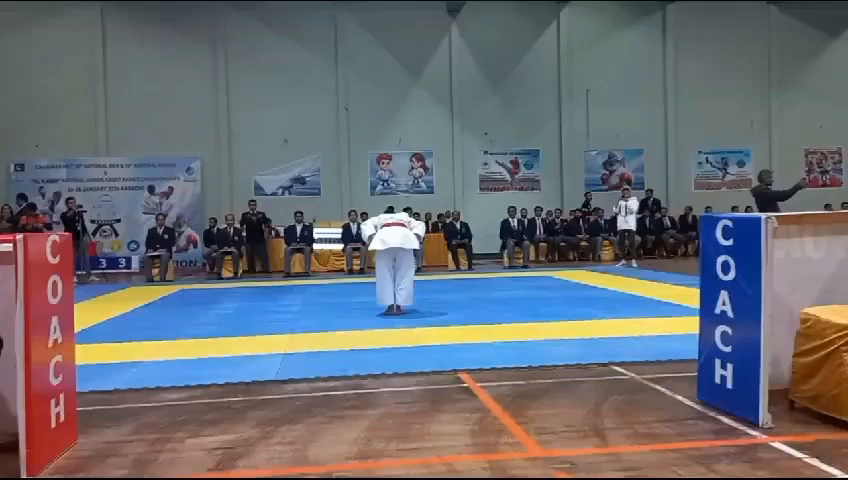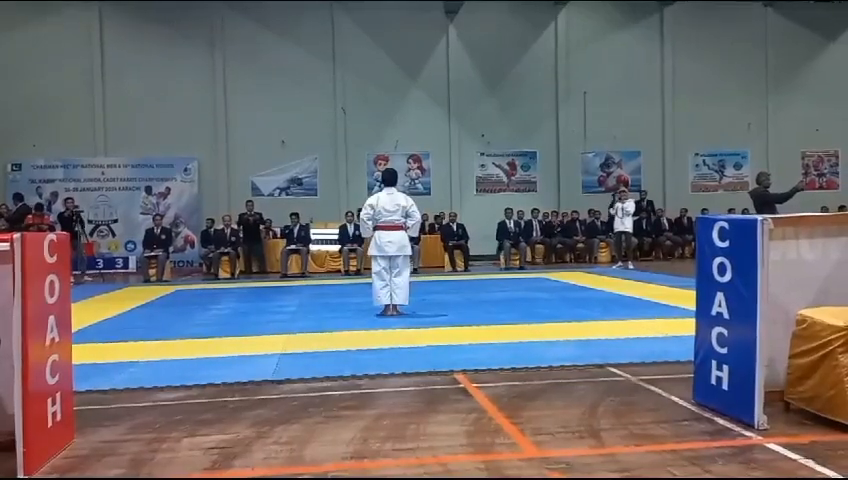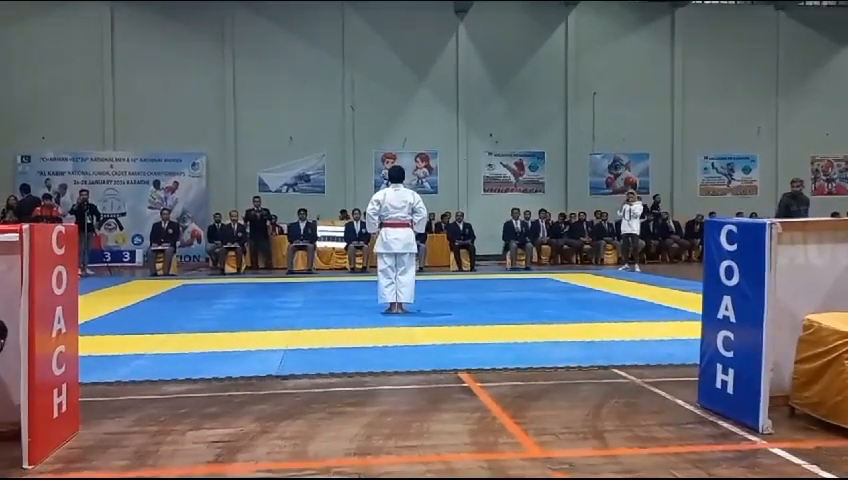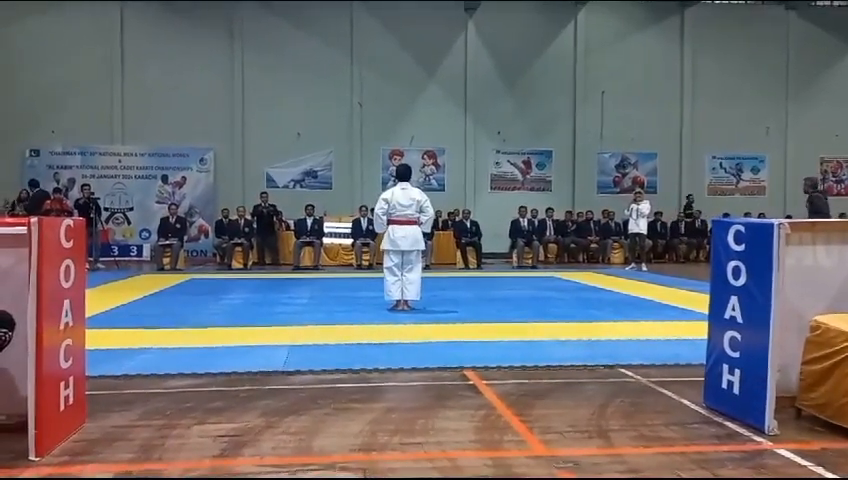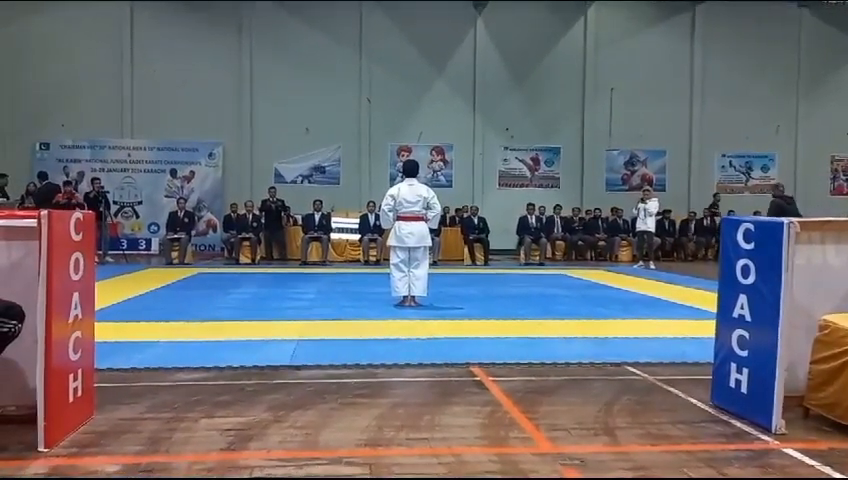
dt=1s
person 1, frame 1
left shoulder: (378, 218)
right shoulder: (405, 217)
left elbow: (365, 225)
right elbow: (419, 225)
left wrist: (370, 238)
right wrist: (416, 237)
left hip: (384, 237)
right hip: (403, 236)
left knee: (385, 275)
right knee: (404, 274)
left ankle: (390, 306)
right ankle: (399, 306)
person 1, frame 2
left shoulder: (374, 199)
right shoulder: (404, 198)
left elbow: (364, 217)
right elbow: (416, 217)
left wrist: (370, 234)
right wrist: (408, 233)
left hip: (381, 238)
right hip: (399, 238)
left knee: (381, 274)
right knee: (399, 274)
left ankle: (387, 307)
right ankle: (395, 307)
person 1, frame 3
left shoulder: (381, 195)
right shoulder: (412, 195)
left elbow: (370, 213)
right elbow: (422, 213)
left wrist: (376, 230)
right wrist: (414, 229)
left hip: (387, 236)
right hip: (406, 235)
left knee: (386, 272)
right knee: (405, 272)
left ankle: (392, 305)
right ankle: (400, 305)
person 1, frame 4
left shoulder: (388, 193)
right shoulder: (418, 193)
left elbow: (379, 213)
right elbow: (429, 213)
left wrist: (384, 229)
right wrist: (420, 227)
left hip: (394, 233)
right hip: (413, 233)
left knee: (393, 269)
right knee: (412, 269)
left ankle: (398, 302)
right ankle: (407, 302)
person 1, frame 5
left shoulder: (395, 189)
right shoulder: (426, 190)
left elbow: (385, 209)
right elbow: (436, 209)
left wrist: (390, 225)
right wrist: (428, 224)
left hip: (401, 229)
right hip: (420, 230)
left knee: (399, 265)
right knee: (419, 265)
left ankle: (404, 298)
right ankle: (414, 298)
